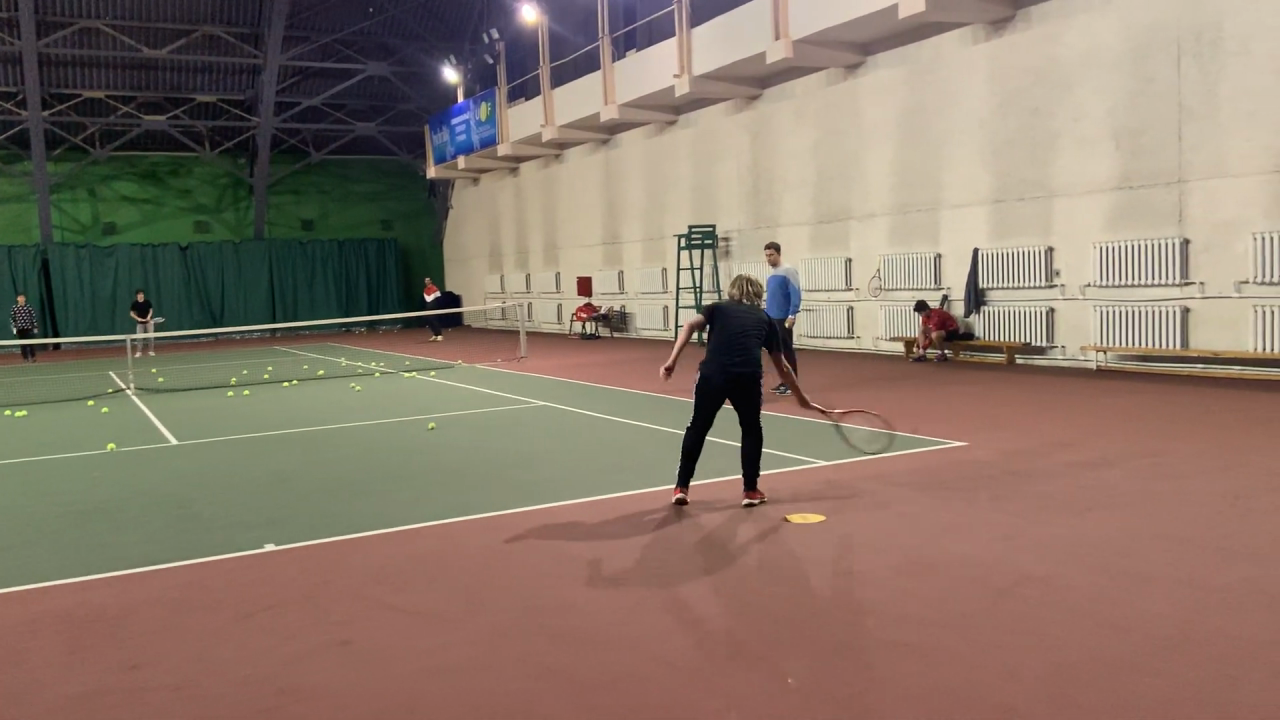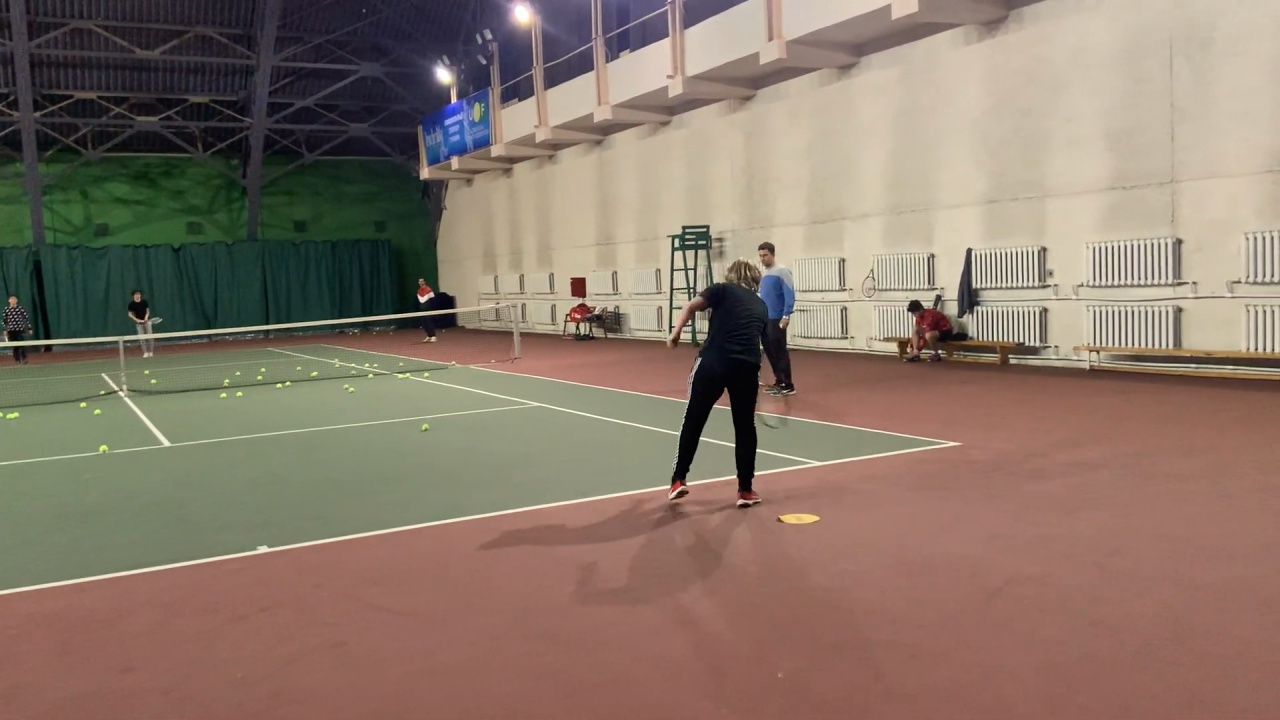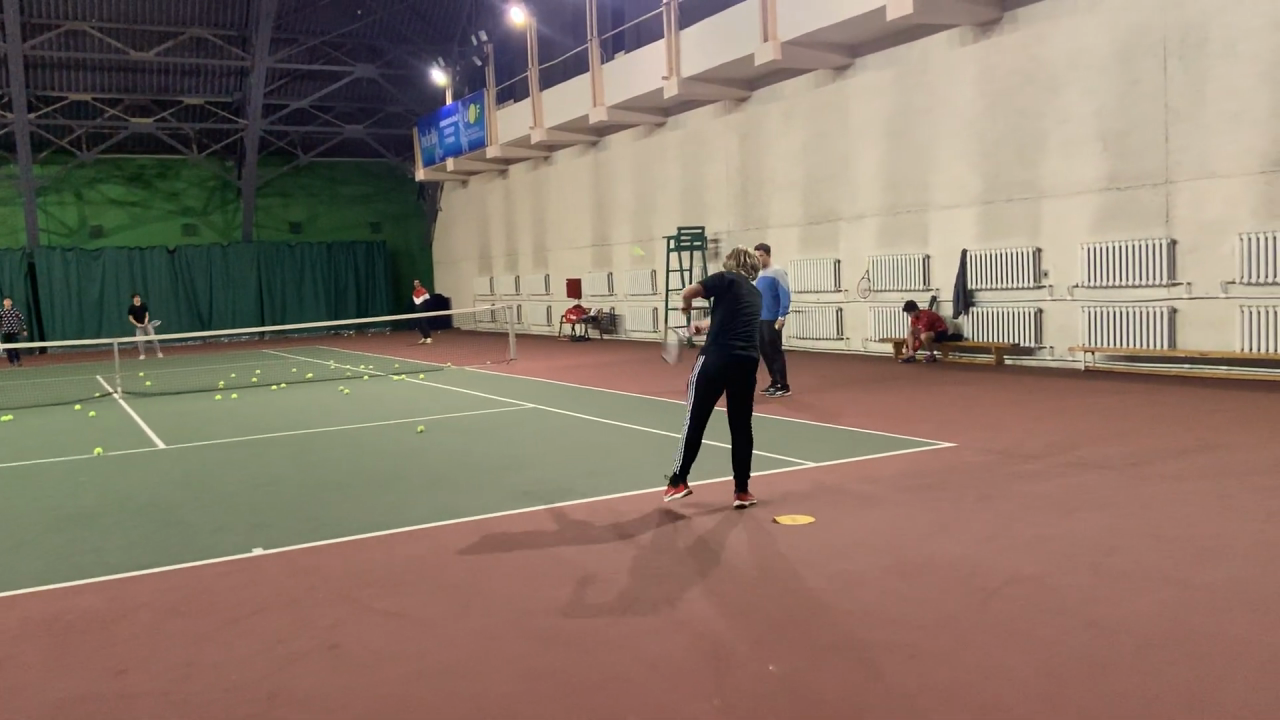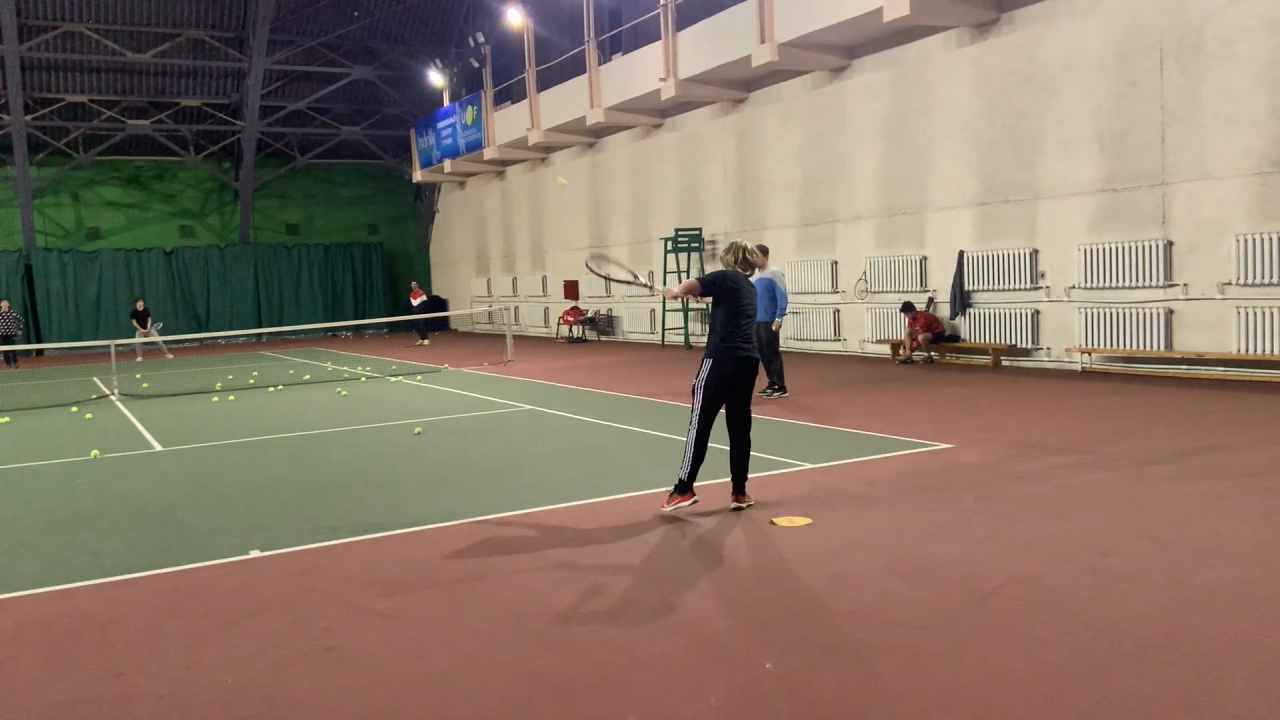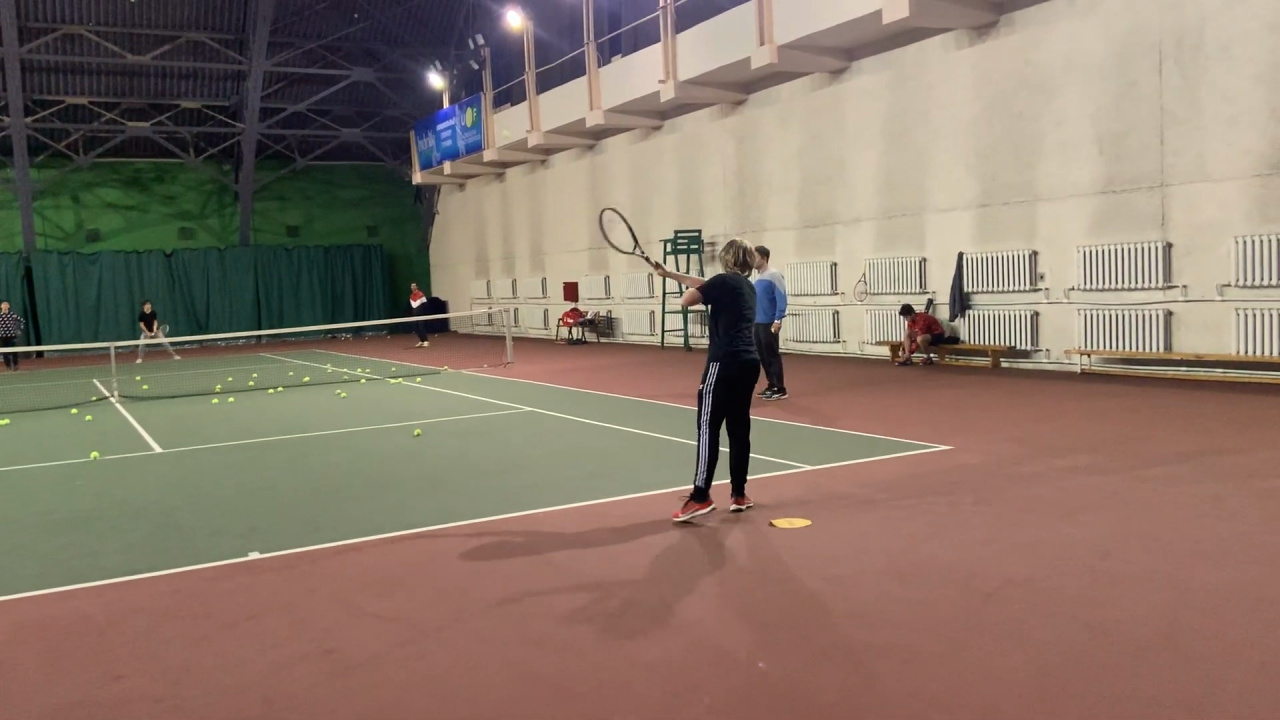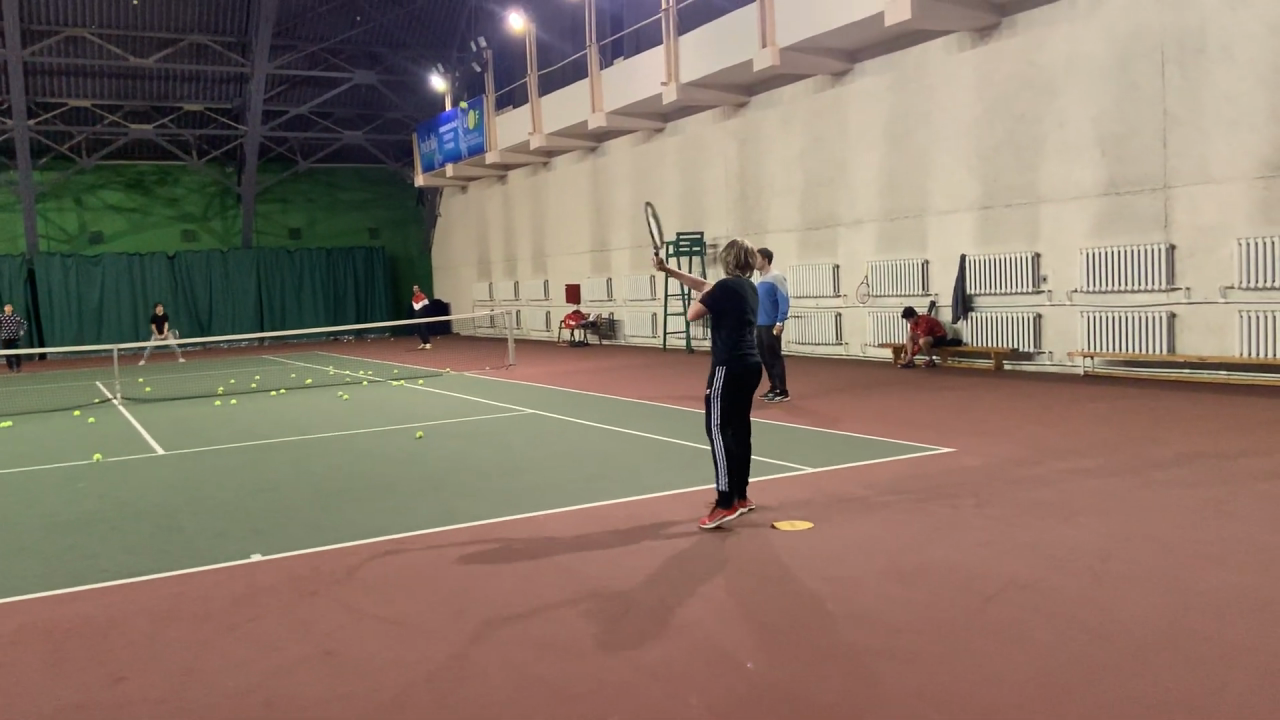
dt=0.1s
person 1, frame 1
left shoulder: (720, 309)
right shoulder: (764, 319)
left elbow: (690, 326)
right elbow: (780, 364)
left wrist: (671, 361)
right wrist: (800, 395)
left hip: (712, 376)
right hip: (747, 378)
left knee: (697, 428)
right knee: (752, 429)
left ankle: (681, 487)
right ankle: (750, 490)
person 1, frame 2
left shoulder: (723, 289)
right shoulder: (761, 307)
left elbow: (691, 306)
left wrist: (676, 332)
left hip: (712, 363)
right hip: (746, 368)
left knee: (693, 422)
right knee: (745, 426)
left ankle: (679, 479)
right ankle: (746, 490)
person 1, frame 3
left shoulder: (725, 279)
right shoulder: (755, 293)
left elbow: (687, 294)
left wrist: (684, 306)
right wrist: (706, 325)
left hip: (717, 358)
right hip: (747, 361)
left knee: (695, 420)
right knee: (741, 425)
left ankle: (678, 482)
right ankle: (742, 491)
person 1, frame 4
left shoulder: (724, 277)
right shoulder: (749, 287)
left elbow: (684, 289)
left wrist: (675, 291)
left hip: (720, 360)
right hip: (748, 361)
left knee: (700, 424)
right knee: (740, 427)
left ankle: (684, 489)
right ankle: (739, 493)
person 1, frame 5
left shoulder: (723, 281)
right shoulder: (747, 286)
left elbow: (686, 301)
right elbow: (705, 286)
left wrist: (692, 292)
right wrist: (666, 272)
left hip: (725, 363)
right hip: (748, 362)
left knee: (707, 428)
right knee: (739, 428)
left ankle: (700, 497)
right ankle: (738, 494)
person 1, frame 6
left shoulder: (726, 286)
right shoulder: (749, 288)
left elbow: (693, 315)
right elbow: (706, 286)
left wrist: (700, 299)
right wrist: (668, 269)
left hip: (729, 367)
right hip: (750, 366)
left knee: (718, 433)
right knee: (740, 431)
left ankle: (725, 503)
right ankle: (739, 496)
